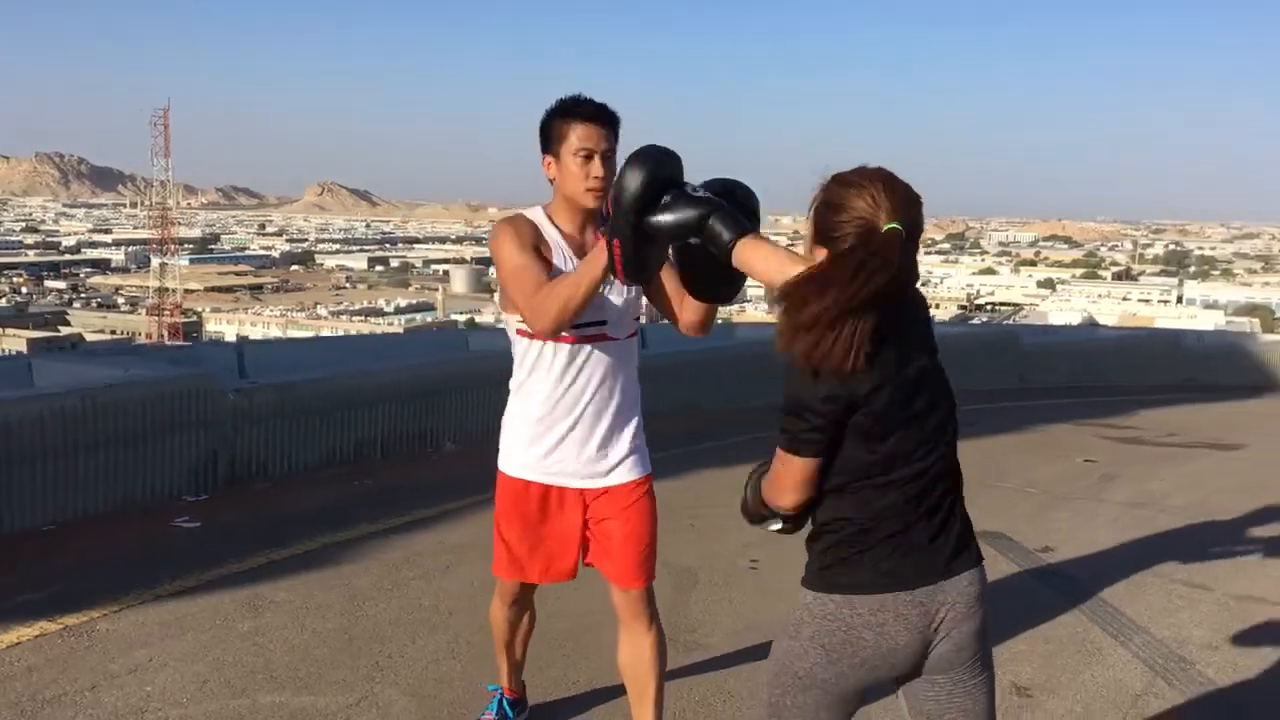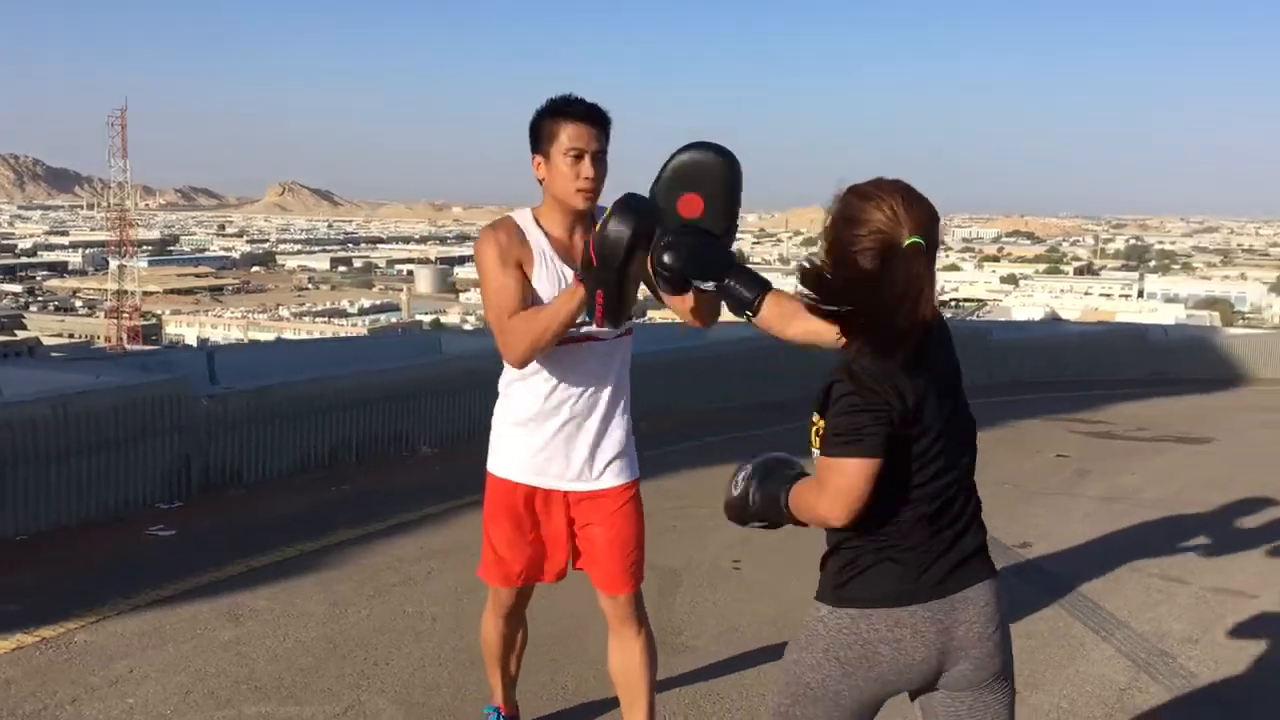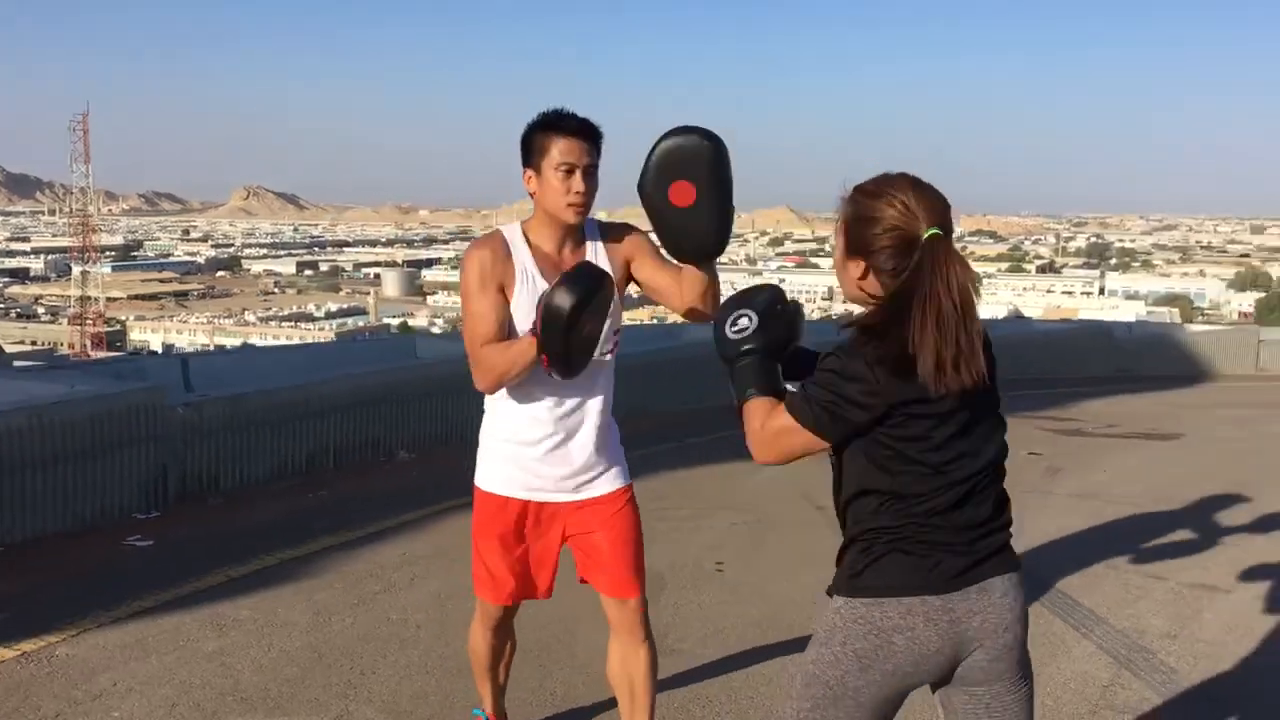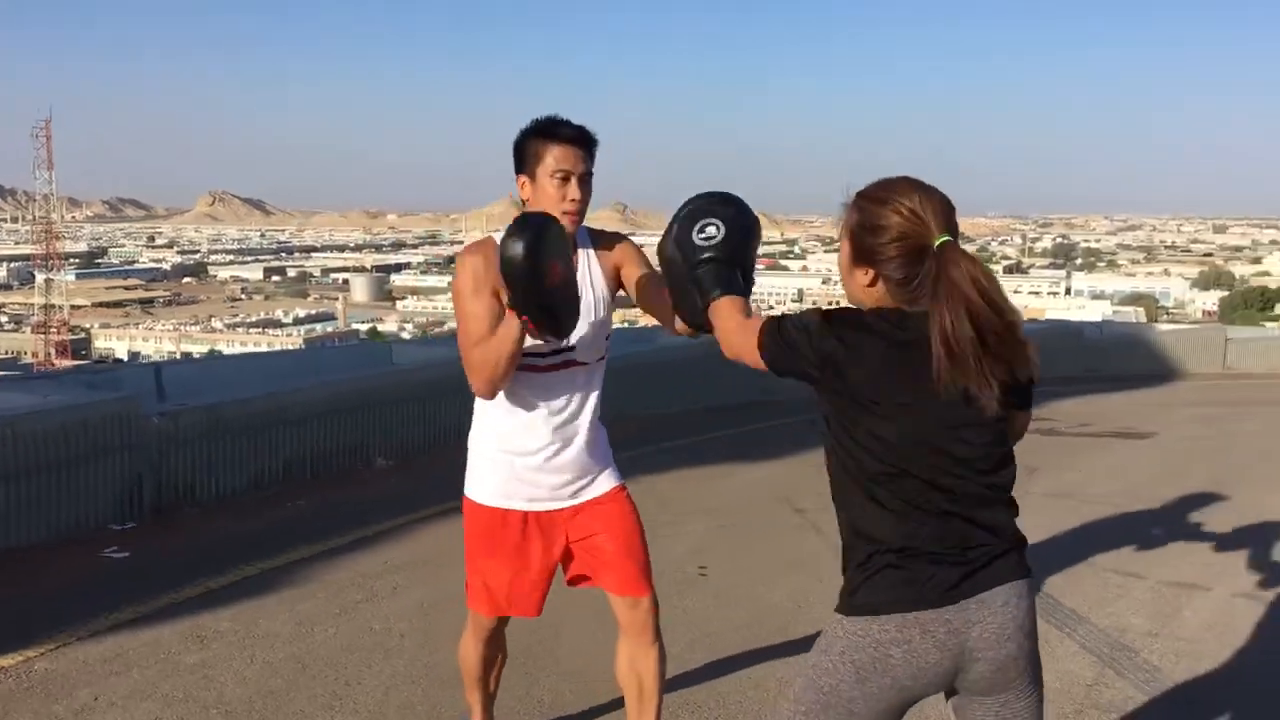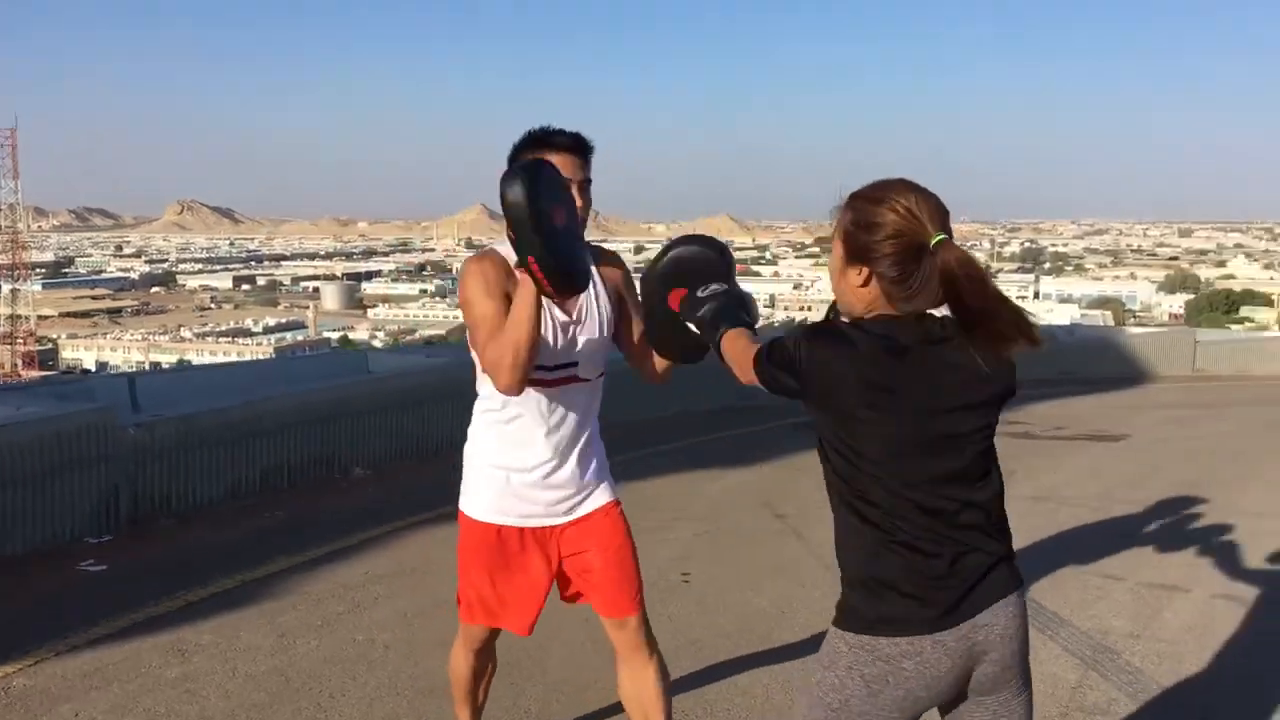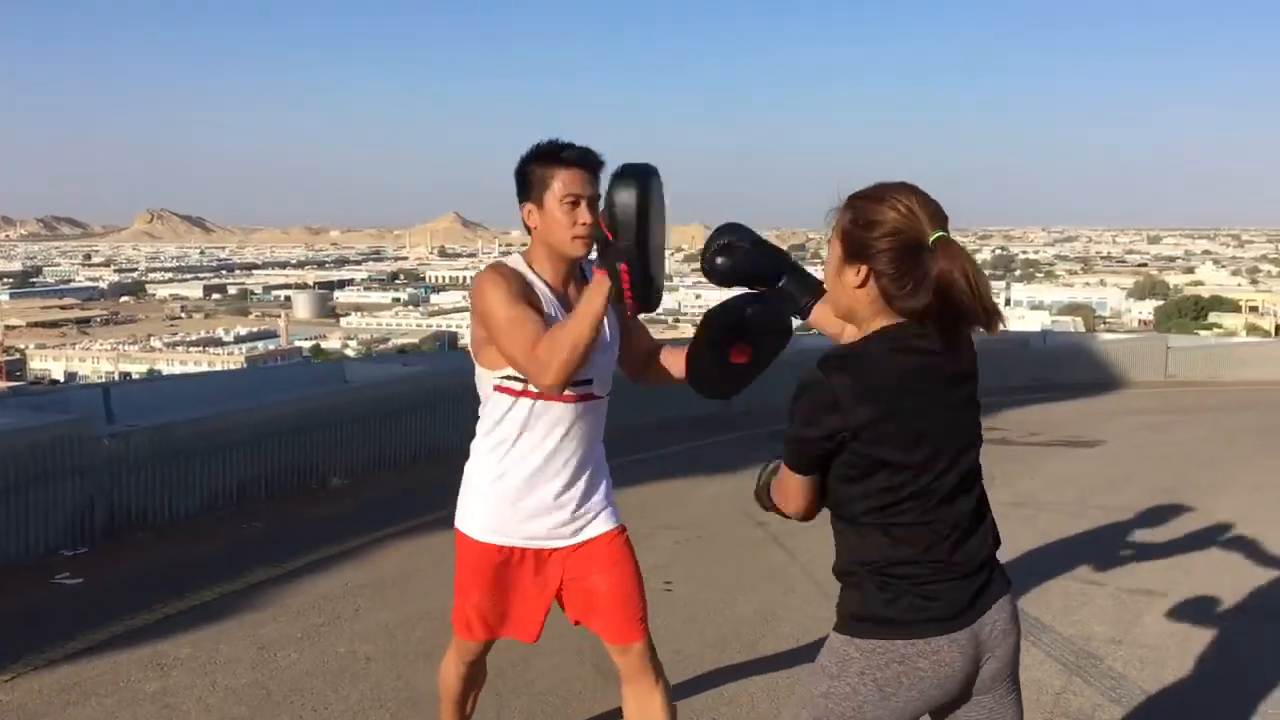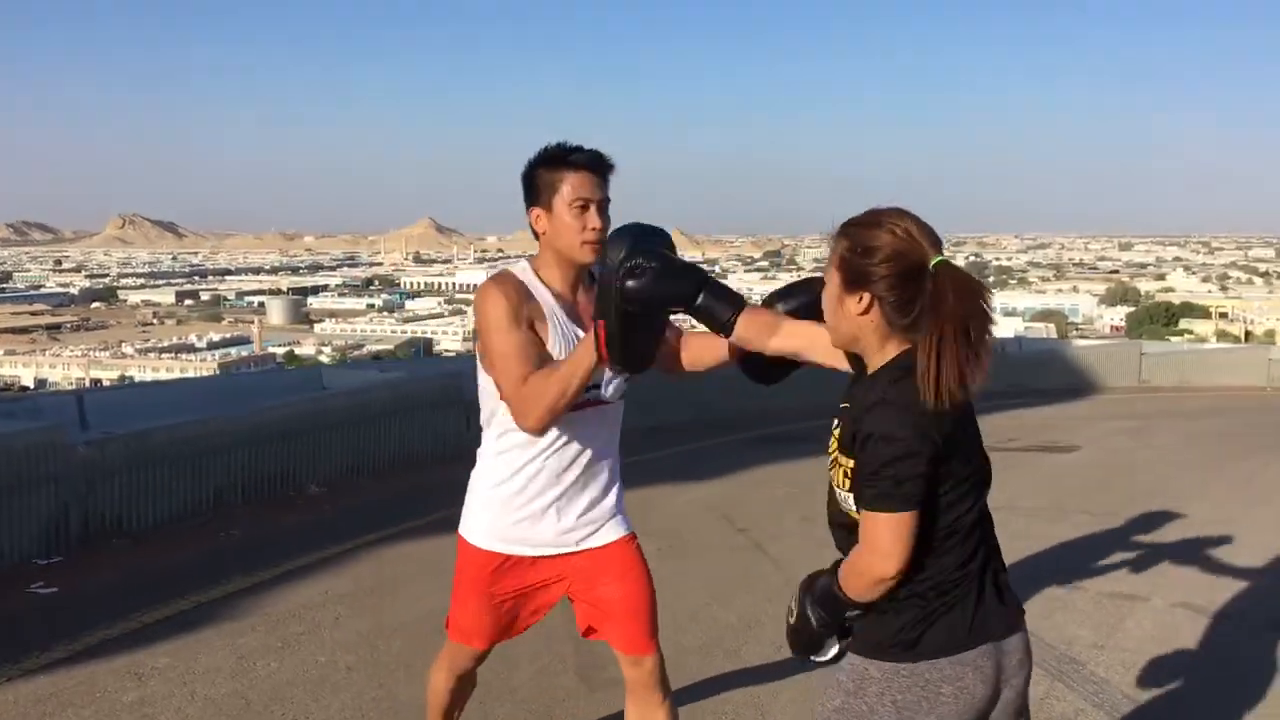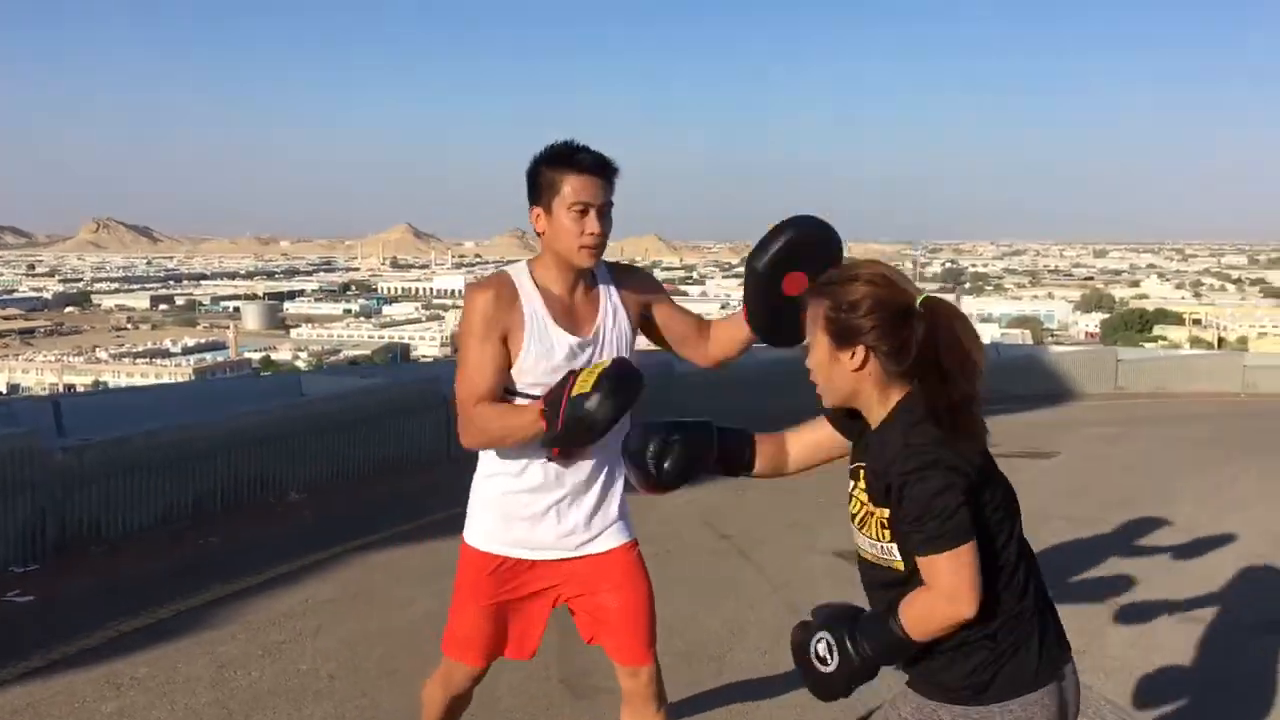
dt=0.1s
person 1, frame 1
right shoulder: (516, 235)
left elbow: (694, 322)
right elbow: (545, 319)
right wrist: (611, 249)
left hip: (617, 460)
right hip: (534, 457)
left knee: (636, 603)
right knee: (513, 588)
person 1, frame 2
right shoulder: (503, 240)
left elbow: (700, 313)
right elbow: (515, 347)
right wrist: (587, 288)
left hip: (605, 466)
right hip: (523, 462)
left knee: (625, 611)
right knee: (505, 600)
person 1, frame 3
left shoulder: (622, 244)
right shoulder: (490, 255)
left elbow: (699, 304)
right elbow: (487, 372)
left hip: (597, 473)
right hip: (510, 475)
left knee: (629, 614)
right knee: (494, 611)
person 1, frame 4
left shoulder: (613, 252)
right shoulder: (482, 263)
left elbow: (683, 316)
right elbow: (484, 380)
right wrist: (520, 313)
left hip: (589, 477)
right hip: (505, 483)
left knee: (640, 614)
right knee: (487, 623)
person 1, frame 5
left shoulder: (606, 269)
right shoulder: (485, 272)
left elbow: (652, 365)
right elbow: (508, 377)
right wrist: (532, 277)
left hip: (584, 491)
right hip: (499, 497)
left knee: (634, 635)
right knee: (478, 633)
person 1, frame 6
left shoulder: (604, 276)
right shoulder: (499, 286)
left elbow: (647, 365)
right elbow: (550, 370)
right wrist: (607, 279)
left hip: (586, 514)
right hip: (499, 518)
left knee: (638, 658)
right knee: (468, 650)
person 1, frame 7
right shoulder: (503, 296)
left elbow: (675, 353)
right elbow: (532, 411)
right wrist: (603, 338)
left hip: (597, 524)
right hip: (504, 525)
left knee: (645, 670)
right knee: (463, 654)
person 1, frame 8
left shoulder: (631, 289)
right shoulder: (492, 299)
left elbow: (705, 347)
right elbow: (477, 423)
right wrist: (550, 416)
left hip: (598, 532)
right hip: (505, 535)
right knee: (459, 672)
person 2, frame 1
left shoulder: (824, 363)
right shoulder: (904, 312)
left elbow: (787, 493)
right elbow: (797, 279)
left wrist: (758, 494)
left hip: (855, 603)
right hip: (953, 589)
person 2, frame 2
left shoulder: (868, 371)
right shoulder: (924, 328)
left elbow: (836, 502)
right elbow: (813, 323)
left wrist: (771, 494)
right wrist: (732, 277)
left hip: (868, 615)
right hip: (970, 605)
person 2, frame 3
left shoulder: (864, 363)
right shoulder: (967, 336)
left elbow: (767, 443)
left wrist: (749, 360)
right wrist: (791, 356)
left hip: (887, 607)
right hip: (990, 596)
person 2, frame 4
left shoulder: (842, 343)
right shoulder: (998, 349)
left elbow: (742, 337)
left wrist: (711, 271)
left hip: (891, 621)
right hip: (1000, 607)
person 2, frame 5
left shoulder: (830, 357)
right shoulder: (985, 350)
left elbow: (748, 363)
left wrist: (721, 317)
left hip: (893, 634)
right hip: (994, 614)
person 2, frame 6
left shoulder: (833, 385)
right shoulder: (950, 346)
left elbow: (795, 502)
right elbow: (851, 319)
left wrist: (775, 482)
left hip: (893, 641)
right hip: (986, 621)
person 2, frame 7
left shoulder: (891, 412)
right shoulder: (920, 366)
left elbow: (883, 561)
right elbow: (780, 335)
left wrist: (825, 600)
right wrist: (693, 291)
left hip: (924, 660)
right hip: (999, 643)
person 2, frame 8
left shoulder: (921, 451)
right shoulder: (886, 415)
left elbow: (956, 600)
right elbow: (790, 450)
left wrist: (863, 644)
right wrist: (708, 446)
